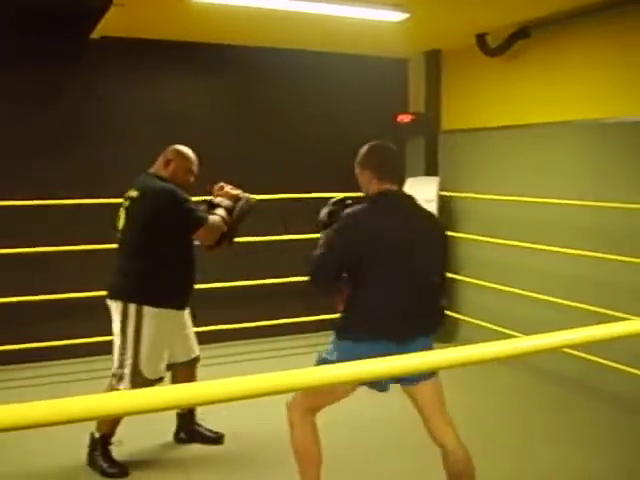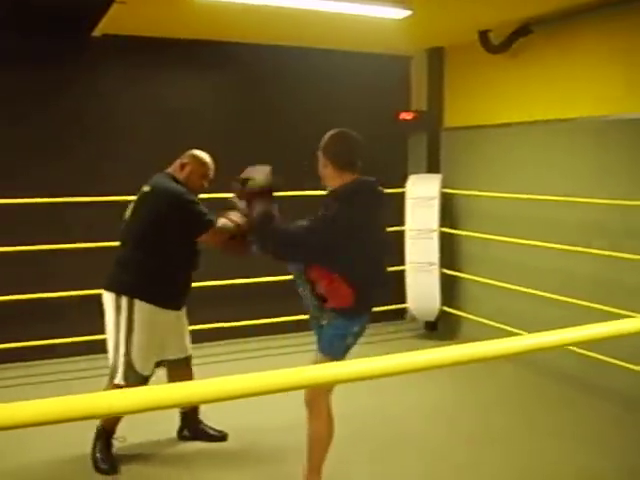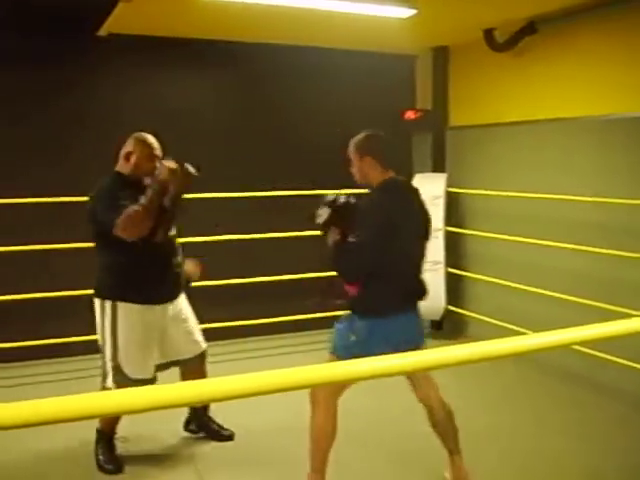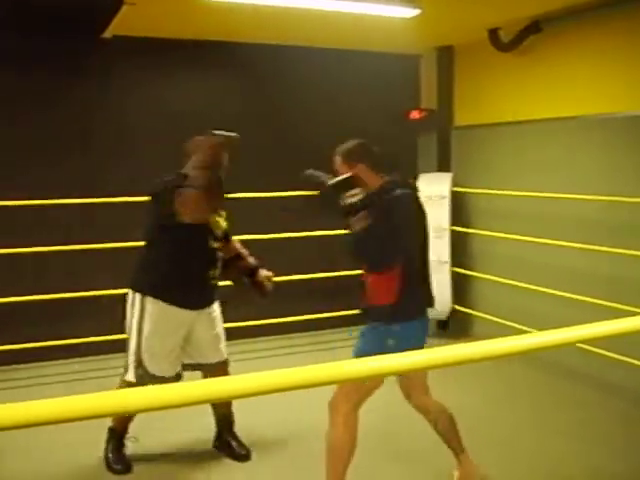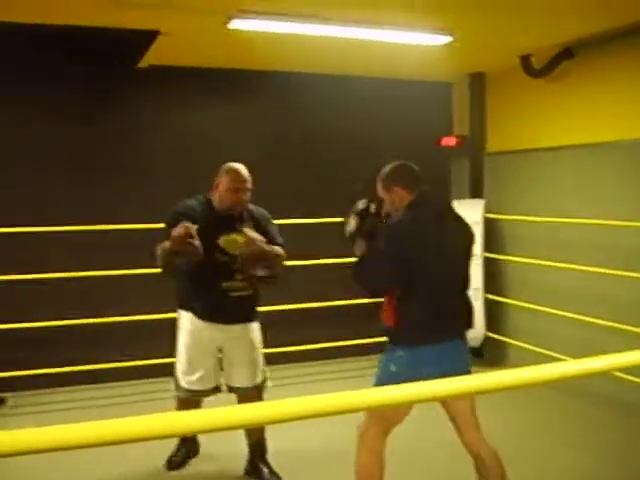
dt=0.5s
person 1, frame 1
left shoulder: (355, 221)
right shoulder: (429, 223)
left elbow: (323, 278)
left wrist: (330, 233)
left hip: (362, 341)
right hip: (415, 340)
left knee: (300, 411)
right knee: (444, 431)
person 1, frame 2
left shoulder: (337, 216)
right shoulder: (365, 195)
left elbow: (281, 244)
left wrist: (258, 201)
left hip: (343, 311)
right hip: (345, 296)
left knee: (316, 398)
person 1, frame 3
left shoulder: (376, 207)
right shoulder: (412, 202)
left elbow: (353, 268)
left wrist: (333, 232)
right wrist: (355, 225)
left hip: (372, 319)
right hip: (406, 313)
left knee: (323, 397)
right knee: (427, 392)
person 1, frame 4
left shoulder: (396, 202)
right shoulder: (390, 199)
left elbow: (375, 258)
left wrist: (357, 211)
left hip: (394, 322)
right hip: (411, 317)
left knee: (343, 405)
right knee: (420, 397)
person 1, frame 5
left shoulder: (401, 228)
right shoulder: (457, 225)
left elbow: (373, 283)
left wrist: (360, 243)
left hip: (413, 350)
right hip: (452, 344)
left knee: (372, 435)
right knee: (472, 437)
person 2, frame 1
left shoulder: (148, 191)
right shoulder: (164, 194)
left elbow: (192, 227)
right elbow: (209, 234)
left wrist: (216, 204)
right wrist: (225, 205)
left hip: (168, 299)
right hip: (142, 302)
left knee: (186, 361)
right knee: (132, 378)
left ankle: (186, 425)
right ankle: (98, 447)
person 2, frame 2
left shoulder: (163, 191)
right shoulder: (174, 196)
left elbow: (198, 232)
right elbow: (216, 236)
left wrist: (231, 216)
right wrist: (241, 212)
left hip: (163, 296)
right hip: (135, 297)
left knee: (180, 360)
right knee: (128, 375)
left ankle: (190, 423)
right ankle: (103, 441)
person 2, frame 3
left shoulder: (149, 189)
right shoulder: (109, 193)
right elbow: (132, 231)
left wrist: (181, 264)
right wrist: (157, 189)
left hip: (170, 295)
right hip: (126, 301)
left knee: (195, 355)
right knee: (123, 378)
left ankle: (198, 417)
right ankle: (104, 441)
person 2, frame 4
left shoulder: (212, 197)
right shoulder: (175, 189)
left elbow: (225, 241)
right elbow: (196, 212)
left wrist: (254, 269)
right wrist: (203, 163)
left hip: (202, 301)
right hip: (159, 299)
left knee: (217, 367)
right knee: (141, 374)
left ankle: (225, 433)
right ankle: (115, 440)
person 2, frame 5
left shoulder: (257, 217)
right shoulder: (189, 212)
left elbow: (278, 257)
right elbow: (163, 262)
left wrist: (260, 249)
right wrist: (174, 242)
left hip: (242, 320)
right hip: (196, 317)
left knee: (251, 389)
right knee: (189, 388)
right ankle: (187, 442)
